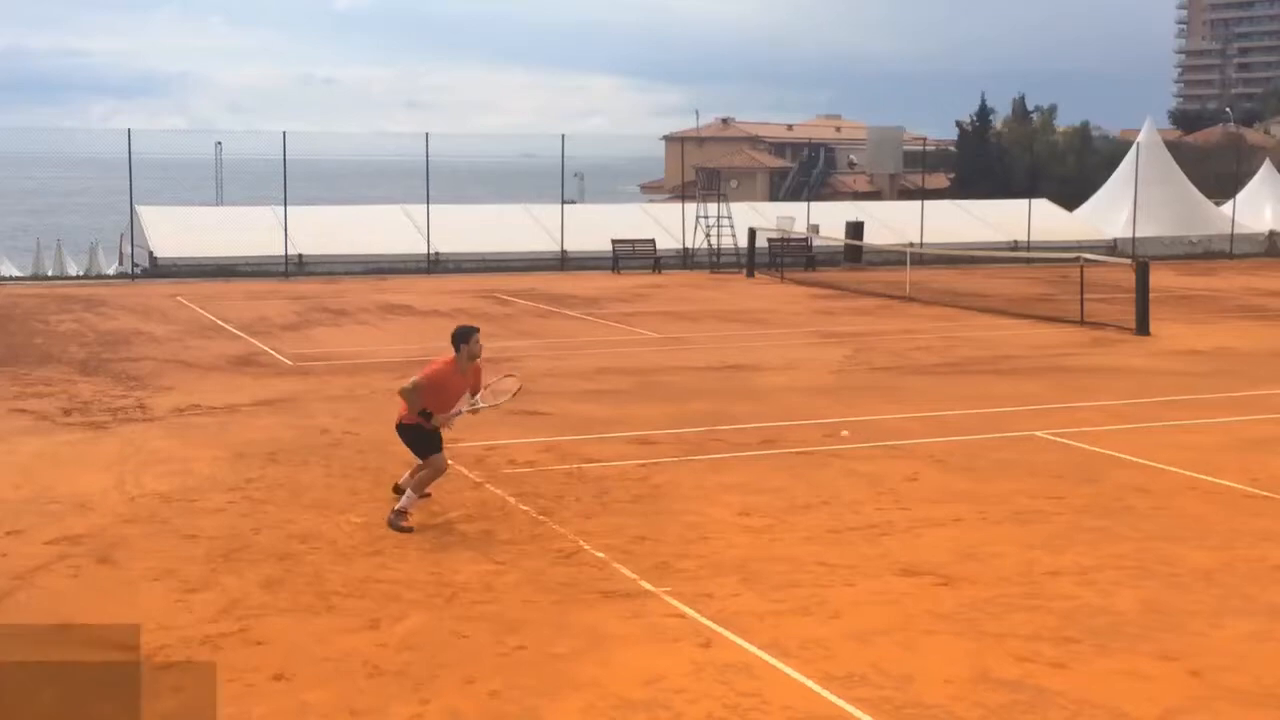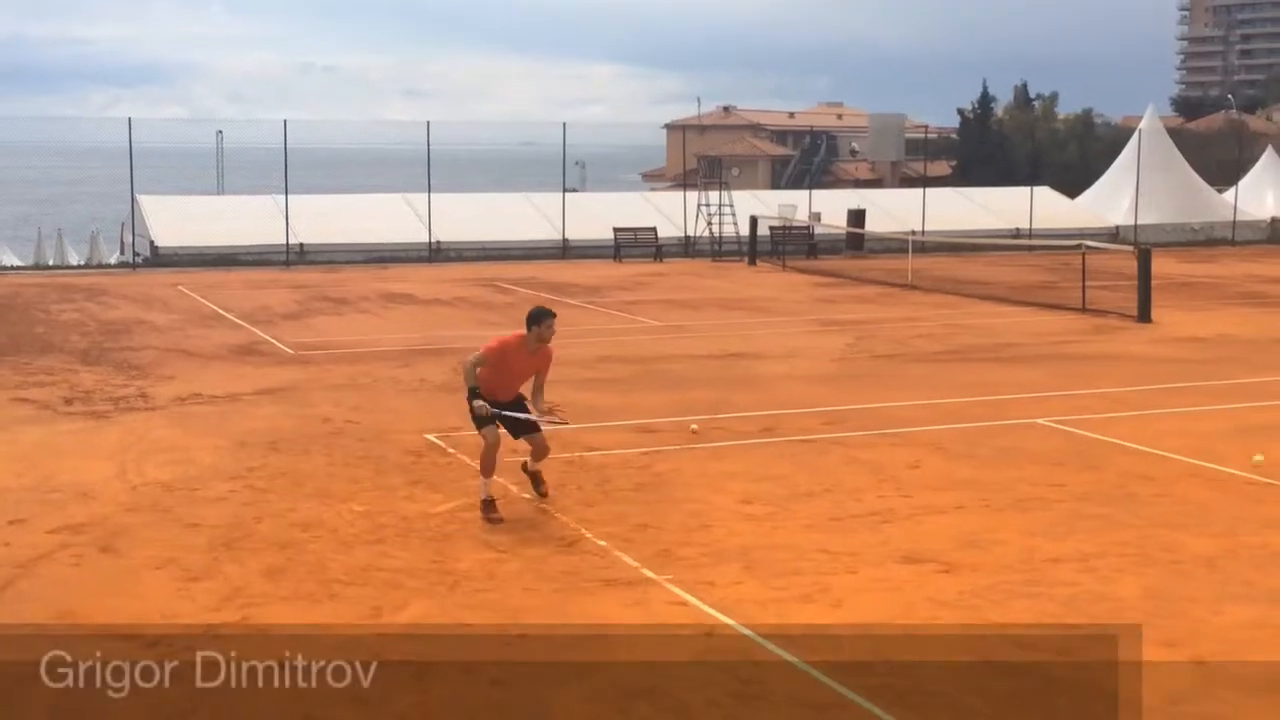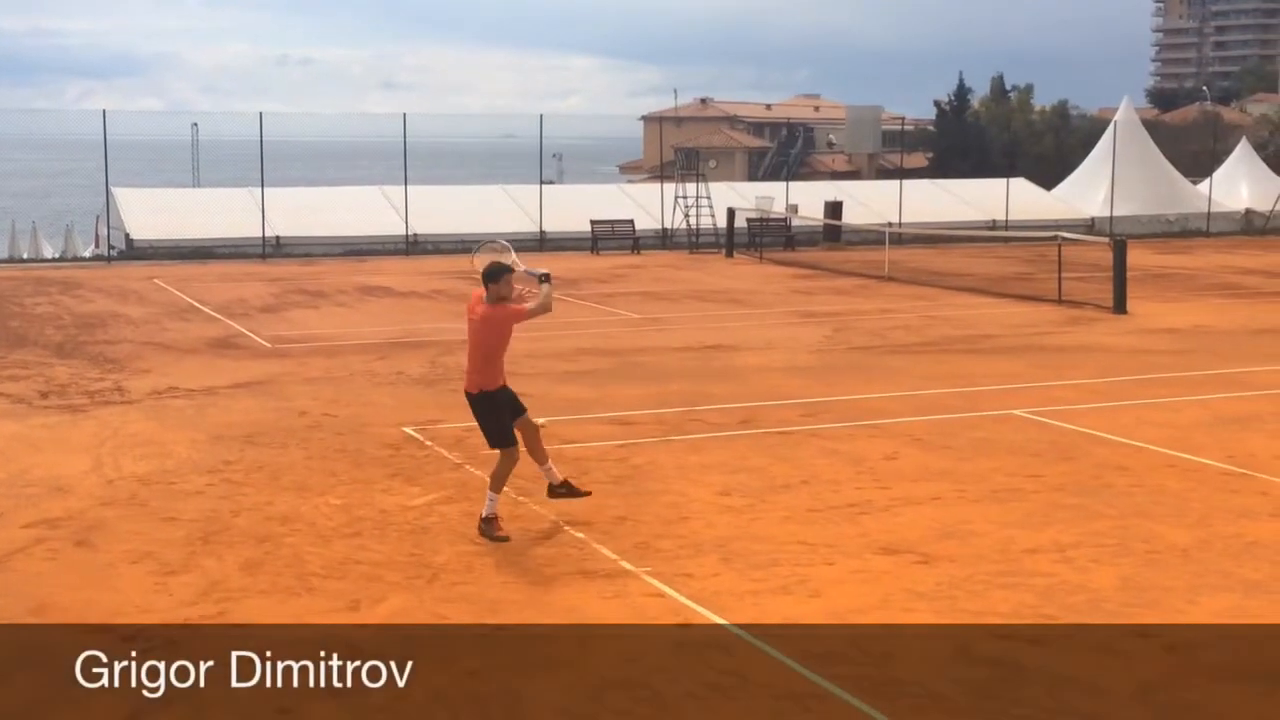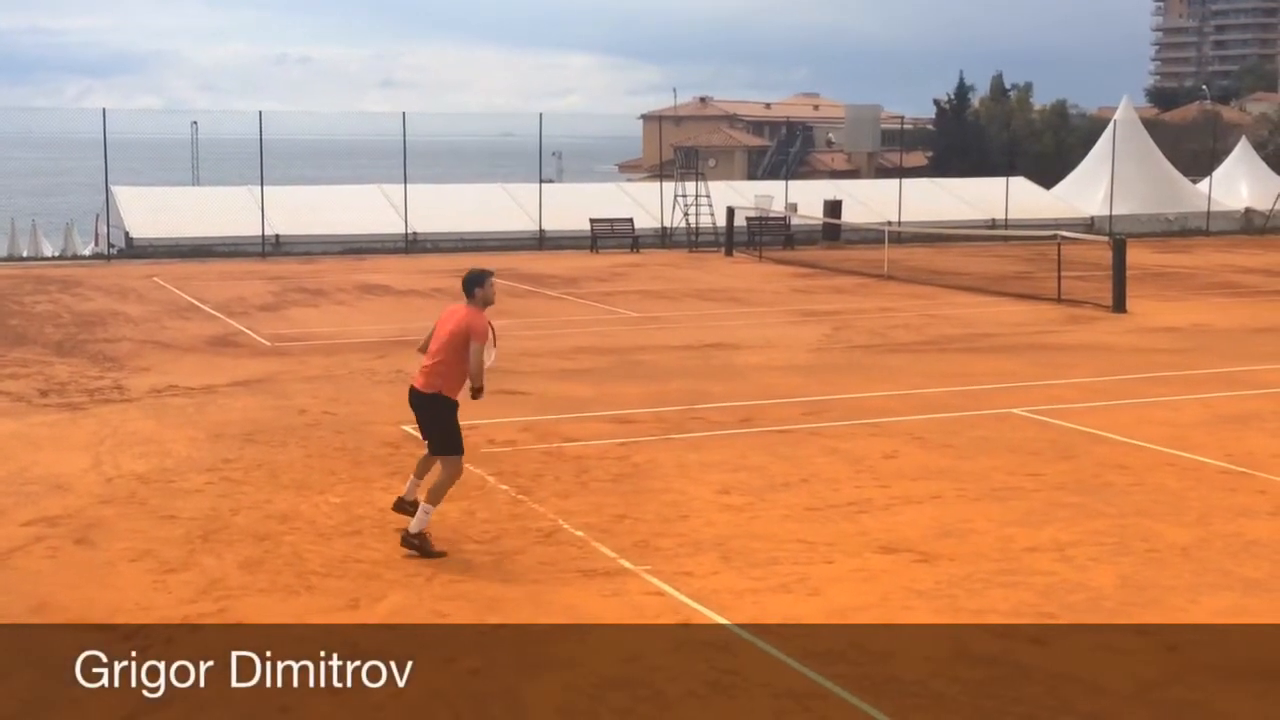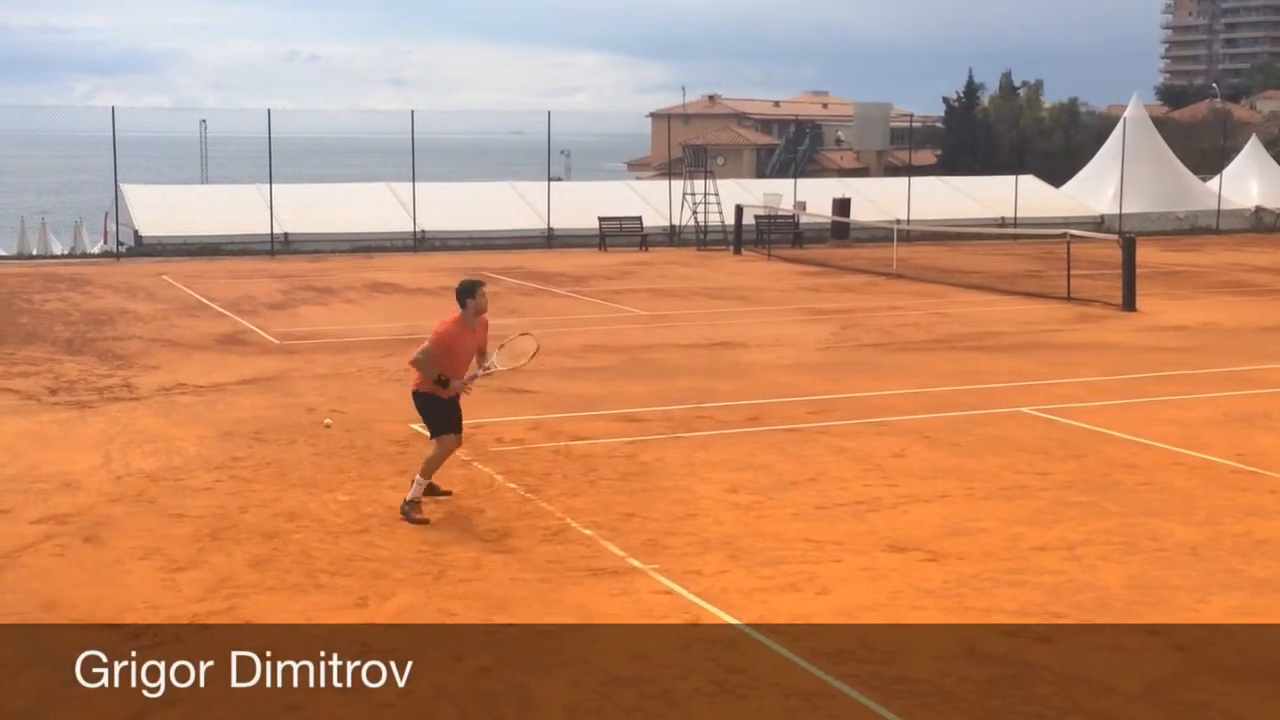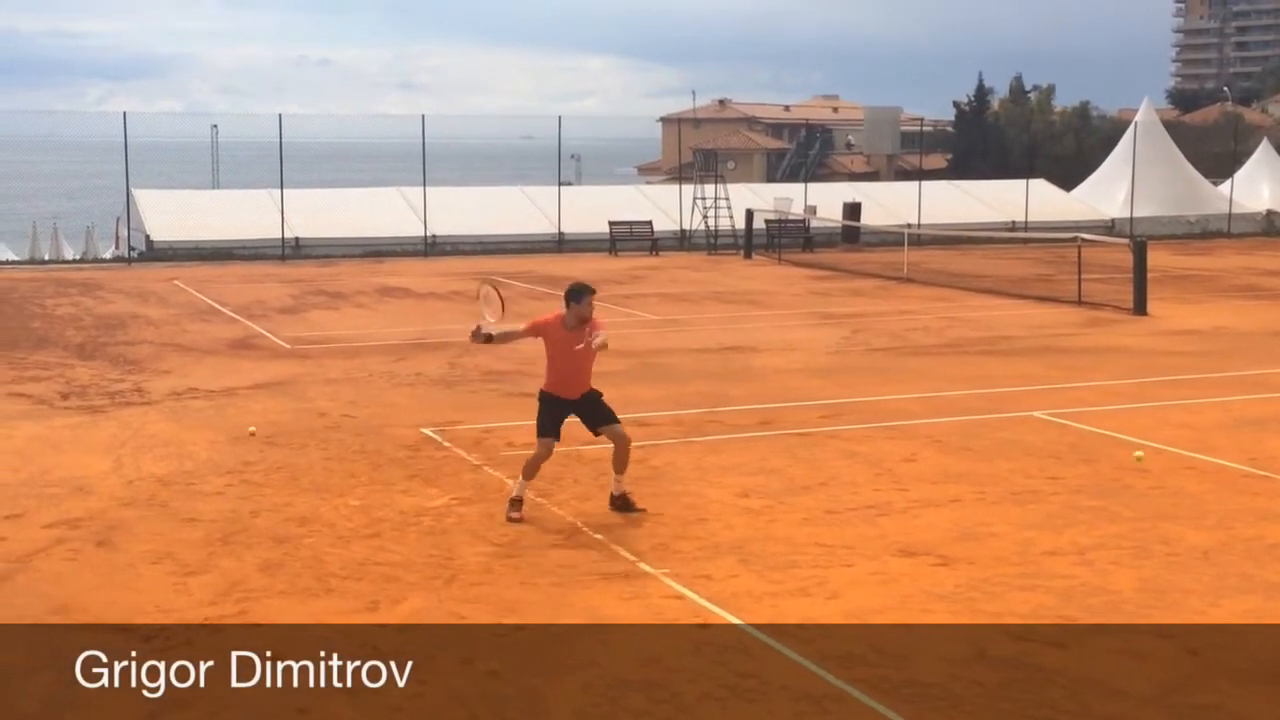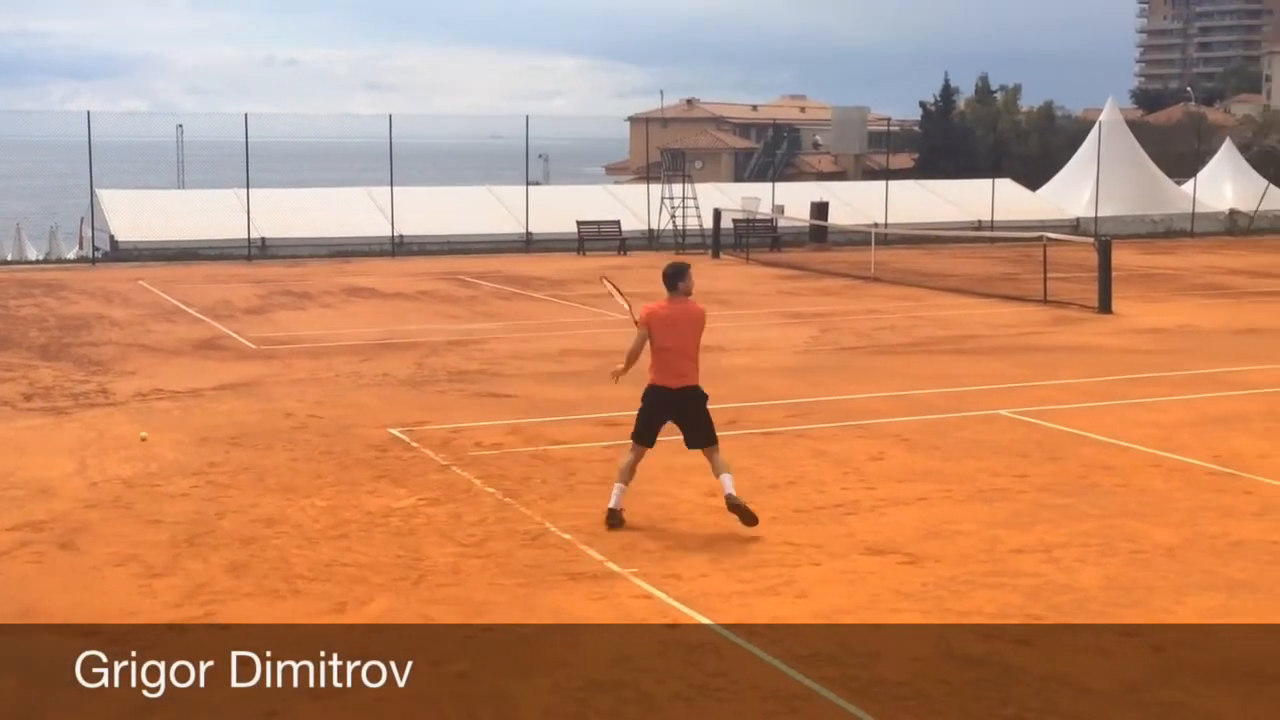
dt=0.7s
person 1, frame 1
left shoulder: (474, 368)
right shoulder: (441, 369)
left elbow: (476, 396)
right elbow: (405, 391)
left wrist: (465, 408)
right wrist: (429, 416)
left hip: (429, 421)
right hip: (412, 421)
left knee: (432, 462)
right knee: (439, 465)
left ankle: (403, 486)
right ankle: (399, 511)
person 1, frame 2
left shoulder: (546, 353)
right shoulder: (508, 343)
left elbow: (538, 390)
right elbow: (471, 364)
left wrist: (541, 406)
right wrist: (474, 397)
left hip: (509, 399)
right hip: (483, 396)
left knee: (541, 446)
right knee: (492, 441)
left ankle: (531, 467)
right ankle: (487, 498)
person 1, frame 3
left shoulder: (477, 298)
right shoulder: (502, 316)
right elbow: (544, 305)
left wrist: (512, 298)
right wrist: (545, 281)
left hip: (493, 384)
right hip: (483, 392)
left knee: (530, 429)
right knee: (510, 454)
left ankle: (556, 483)
right ankle: (488, 518)
person 1, frame 4
left shoulder: (452, 311)
right shoulder: (478, 323)
left elbow: (424, 347)
right elbow: (475, 368)
right wrist: (476, 387)
left hip: (420, 390)
right hip: (436, 397)
left knee: (439, 450)
right knee: (453, 467)
left ankle: (407, 498)
right ankle: (415, 533)
person 1, frame 5
left shoulder: (481, 324)
right shoulder: (448, 330)
left elbow: (481, 352)
right elbow: (417, 360)
left wrist: (484, 367)
right wrist: (445, 382)
left hip: (448, 392)
right hip: (428, 392)
left knee: (455, 442)
right knee: (445, 444)
left ankle: (424, 482)
right ankle: (411, 500)
person 1, frame 6
left shoulder: (593, 325)
right shoulder: (546, 325)
left elbow: (602, 341)
right elbow: (510, 335)
left wrist: (592, 346)
right wrist: (486, 337)
left hip: (584, 395)
right hip: (553, 396)
left knee: (622, 440)
right knee: (543, 450)
left ankle: (619, 494)
right ankle: (516, 497)
person 1, frame 7
left shoulder: (651, 312)
right shoulder: (699, 313)
left elbow: (635, 350)
left wrist: (623, 368)
left hip: (657, 392)
right hip: (689, 393)
left knee: (636, 452)
right knee: (713, 453)
left ankle: (614, 509)
right ankle: (732, 498)
